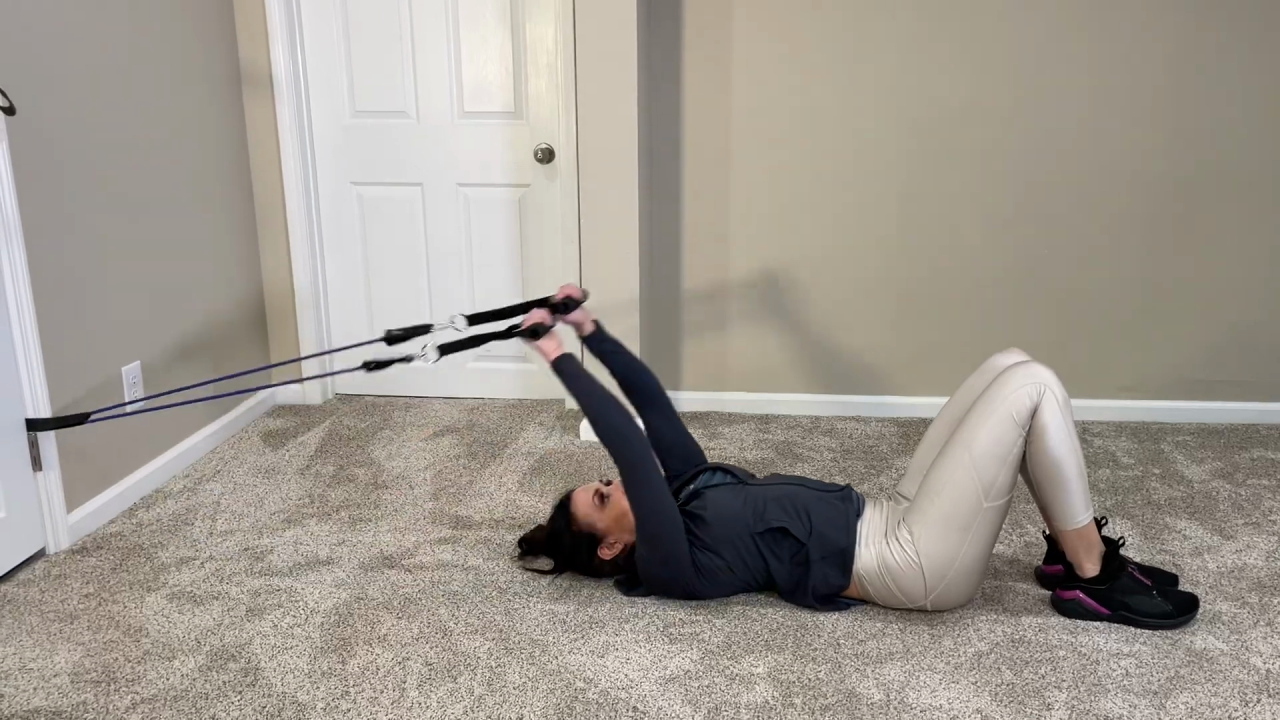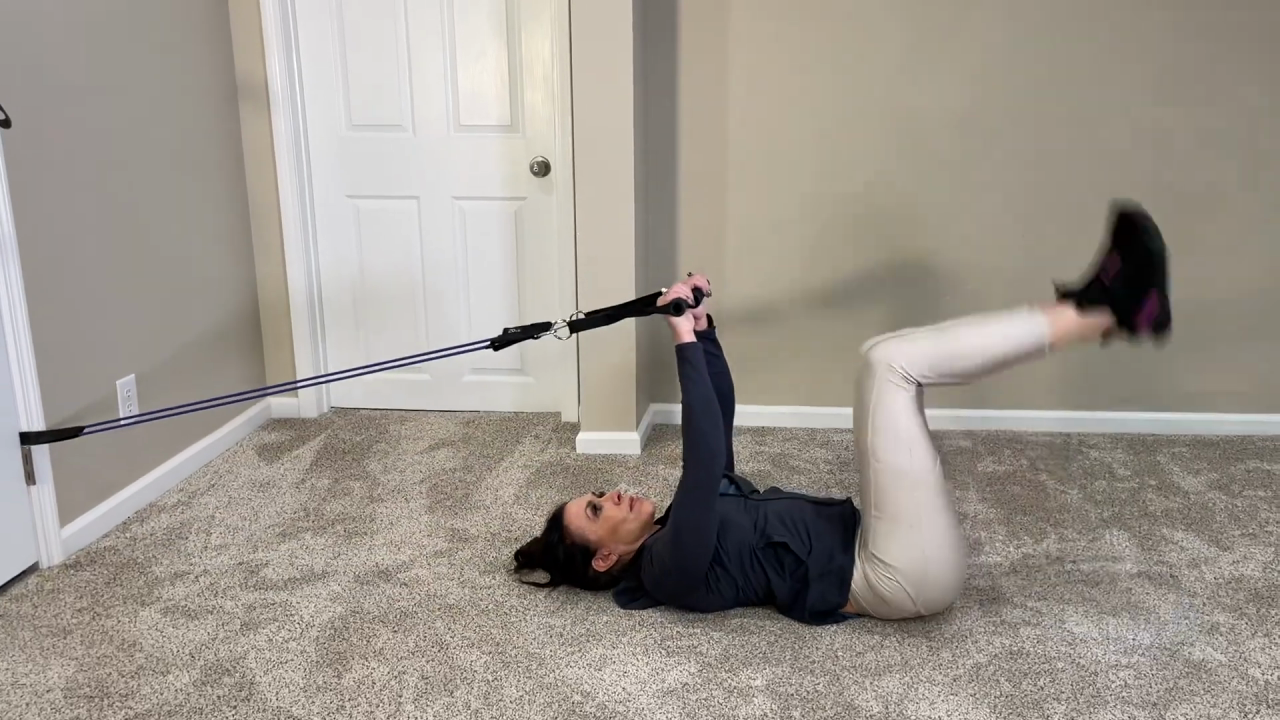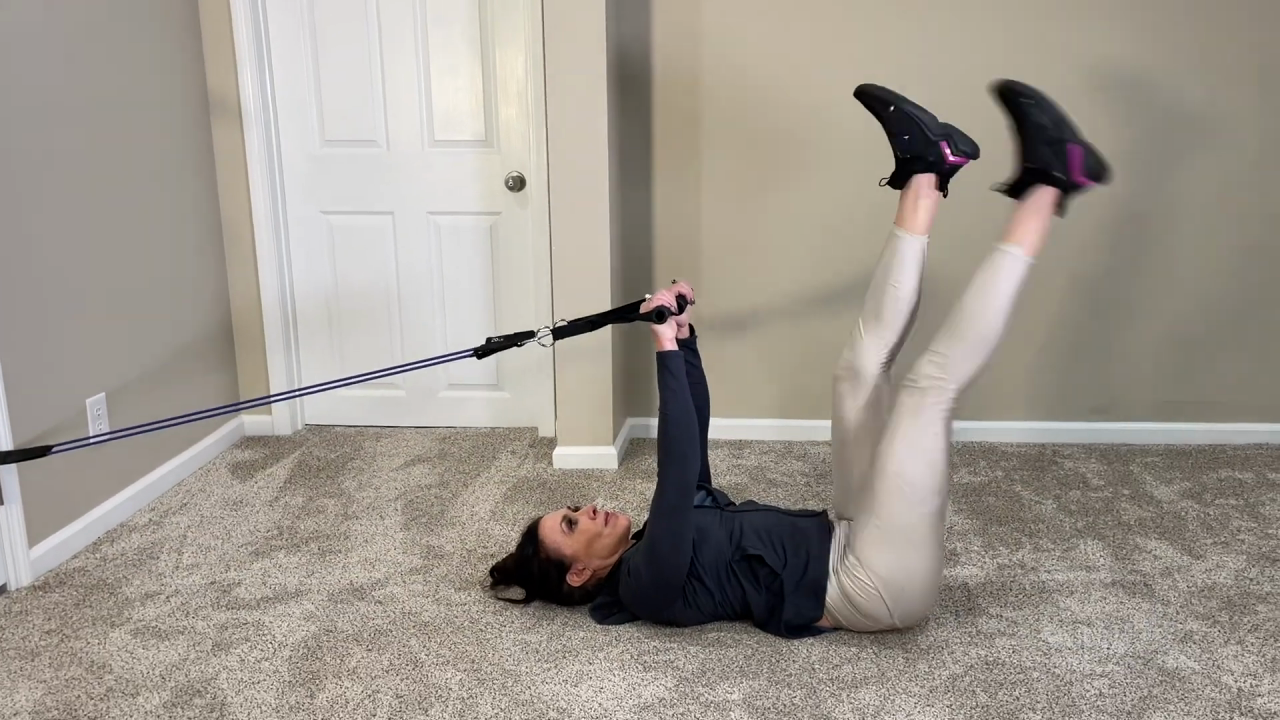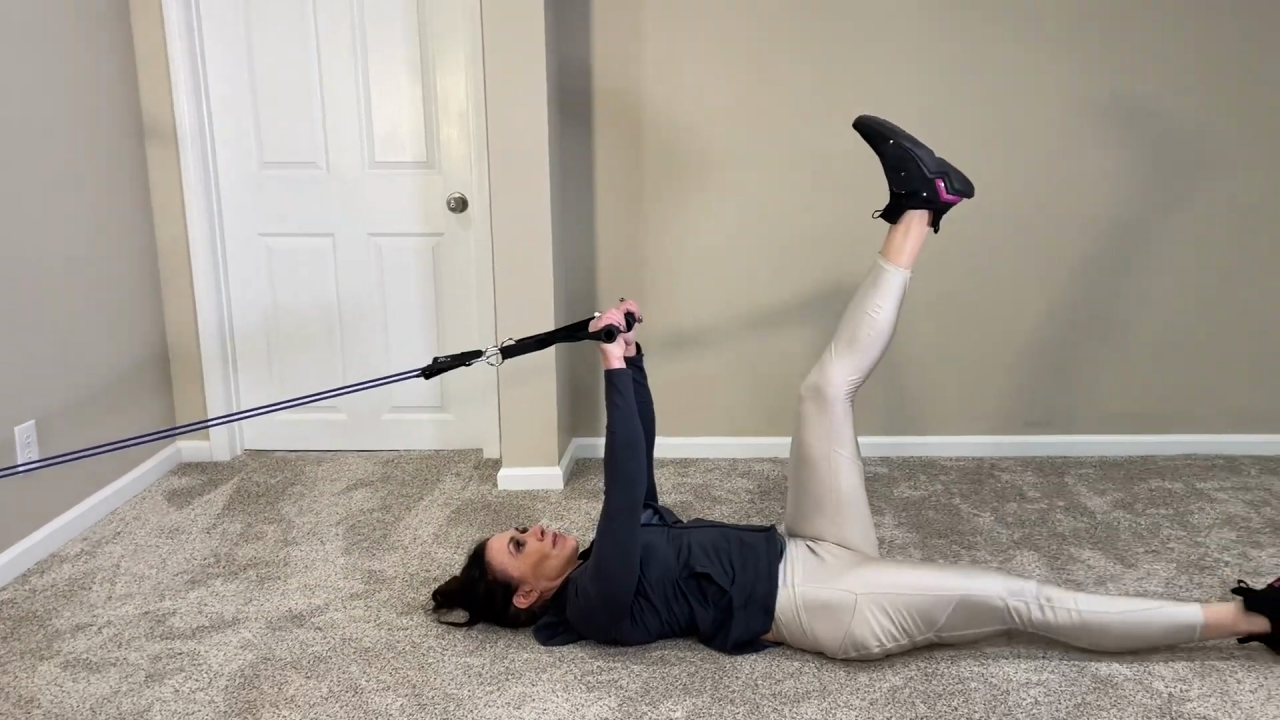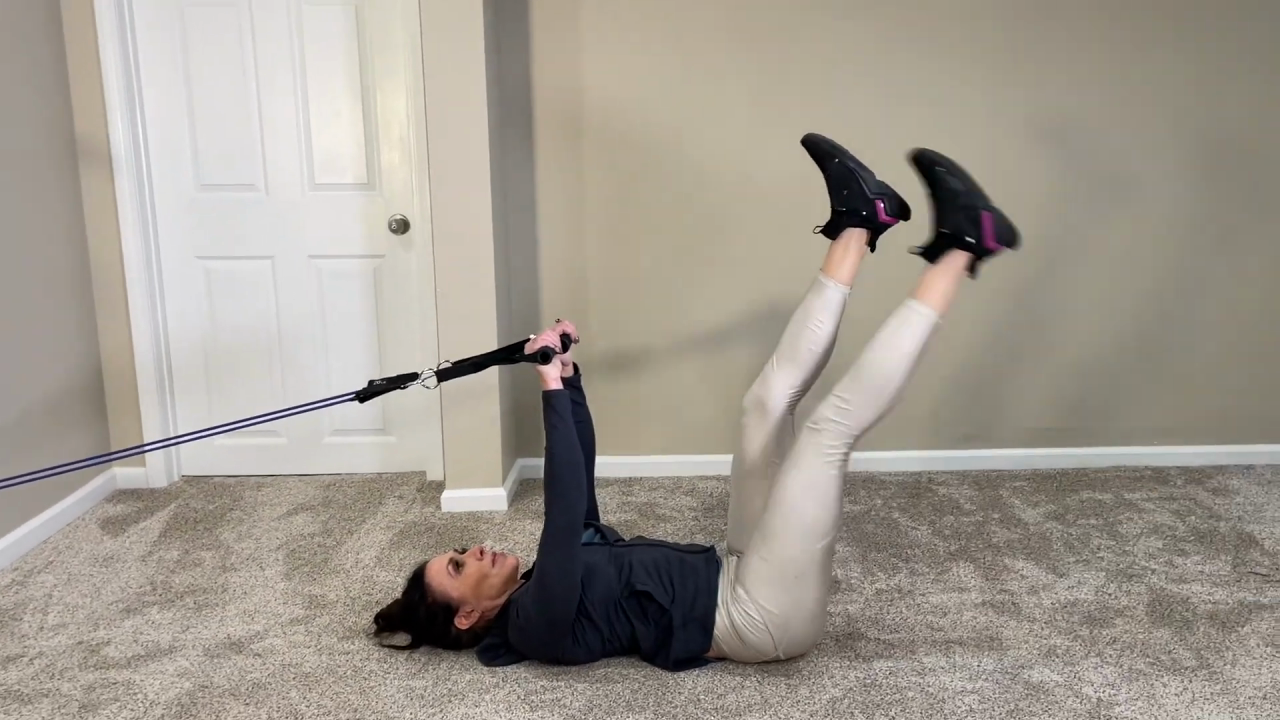
dt=1s
person 1, frame 1
left shoulder: (691, 494)
right shoulder: (671, 564)
left elbow: (652, 408)
right elbow: (631, 448)
left wrist: (590, 332)
right wrist: (561, 361)
left hip: (889, 519)
right hip: (913, 564)
left knee: (1014, 367)
right knee: (1030, 388)
left ankle: (1072, 551)
right ankle: (1094, 579)
person 1, frame 2
left shoulder: (678, 532)
right shoulder: (672, 569)
left elbow: (717, 426)
right elbow: (706, 465)
left wrist: (700, 330)
right wrist: (685, 345)
left hip: (868, 541)
right hip: (909, 575)
left knee: (889, 363)
right knee: (888, 363)
left ankle: (1088, 310)
right ankle: (1095, 317)
person 1, frame 3
left shoulder: (666, 547)
right shoulder: (653, 583)
left elbow: (687, 456)
right elbow: (677, 472)
left wrist: (679, 337)
right wrist: (668, 355)
left hip: (847, 543)
right hip: (876, 589)
left knee: (860, 364)
right knee: (930, 381)
left ankle: (922, 179)
right ankle: (1044, 189)
person 1, frame 4
left shoulder: (603, 565)
right shoulder: (597, 603)
left elbow: (636, 476)
right elbow: (623, 489)
left wrist: (629, 358)
right wrist: (613, 373)
left hip: (808, 554)
right hip: (830, 607)
left knee: (828, 384)
right knee: (1023, 598)
left ankle: (917, 211)
person 1, frame 5
left shoulder: (536, 589)
right shoulder: (540, 622)
left elbow: (577, 495)
right elbow: (564, 515)
left wrist: (565, 378)
right wrist: (553, 394)
left hip: (732, 573)
right hip: (764, 614)
left knee: (769, 400)
right knee: (828, 428)
left ankle: (856, 229)
right ankle: (956, 251)
